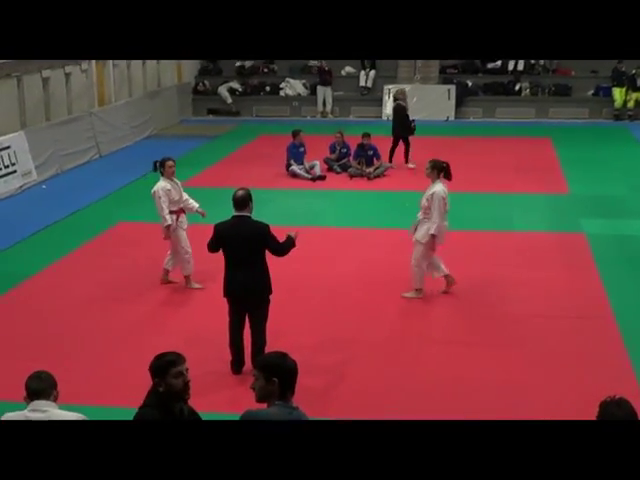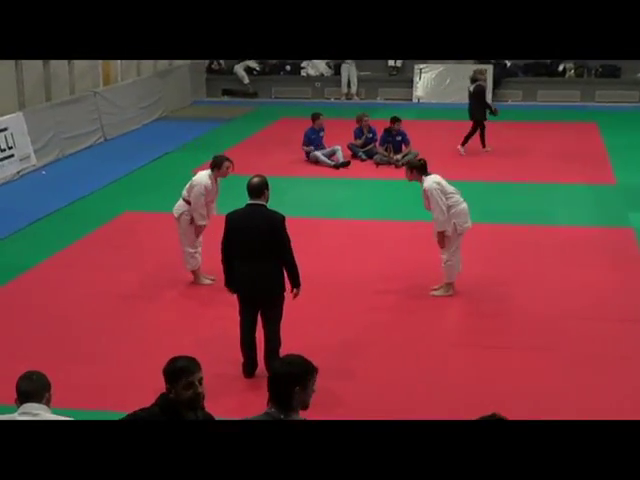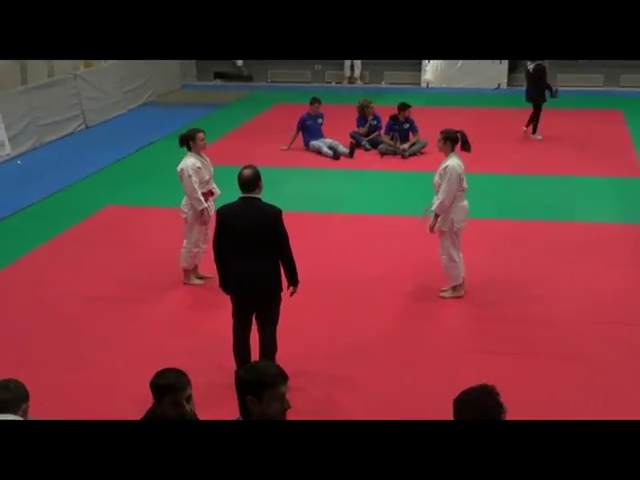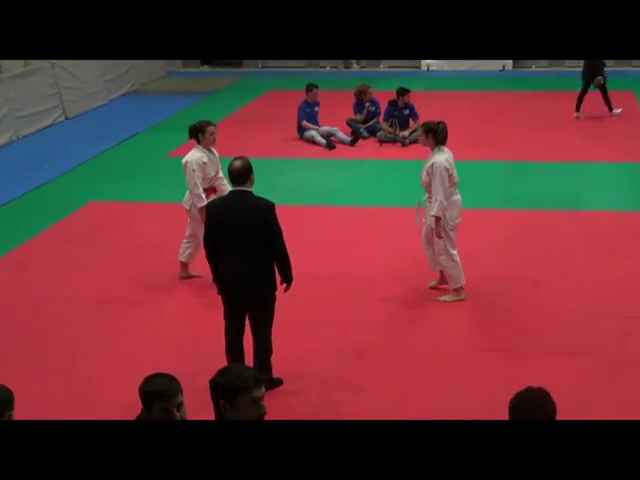
dt=0.7s
person 1, frame 1
left shoulder: (221, 228)
right shoulder: (260, 228)
left elbow: (212, 248)
right elbow: (278, 250)
right wrist: (291, 240)
left hip: (233, 286)
right hip: (257, 286)
left knee: (235, 326)
right knee: (258, 326)
left ankle: (237, 364)
person 1, frame 2
left shoulder: (232, 218)
right shoulder: (276, 219)
left elbow: (226, 253)
right elbow: (285, 253)
left wrist: (230, 279)
right wrist: (295, 281)
left hip: (244, 281)
right hip: (270, 282)
left knee: (247, 325)
right knee: (271, 326)
left ankle: (249, 367)
right ankle: (273, 367)
person 1, frame 3
left shoulder: (225, 212)
right shoulder: (272, 213)
left elbow: (219, 250)
right elbow: (283, 249)
left wrist: (224, 279)
right wrist: (293, 278)
left hip: (238, 282)
right hip: (267, 282)
left knee: (240, 328)
right knee: (267, 330)
person 1, frame 4
left shoulder: (214, 207)
right shoulder: (264, 207)
left elbow: (209, 246)
right elbow: (277, 245)
left wrist: (218, 274)
right wrist: (286, 275)
left hip: (229, 280)
right hip: (260, 280)
left knee: (233, 329)
right knee: (261, 330)
right ankle: (263, 378)
person 2, frame 1
left shoulder: (437, 191)
right shoulder: (437, 185)
left elbow: (436, 217)
left wrist: (432, 238)
right wrist: (418, 223)
left hip: (432, 229)
right hip: (427, 225)
left knee: (418, 260)
right knee: (428, 257)
right ankle: (448, 279)
person 2, frame 2
left shoulder: (429, 186)
right shoulder: (431, 179)
left elbow: (440, 211)
left wrist: (440, 234)
right wrist: (440, 231)
left hip: (455, 216)
right hip: (455, 213)
left knee: (450, 253)
right knee: (450, 251)
left ankle: (449, 287)
right ankle: (449, 283)
person 2, frame 3
left shoulder: (452, 166)
right shoulder: (452, 160)
left elbow: (445, 196)
left wrist: (435, 219)
right wrist: (439, 216)
left hip: (451, 212)
right hip: (453, 210)
left knee: (448, 251)
right knee: (453, 249)
left ankle: (458, 288)
right ankle: (457, 284)
person 2, frame 4
left shoulder: (438, 162)
right shoulder: (441, 152)
left elbow: (440, 194)
left wrist: (437, 222)
left hip: (445, 208)
right hip: (439, 204)
left knee: (445, 249)
right knee: (428, 241)
left ankle: (458, 290)
right ankle: (443, 277)
person 3, frame 1
left shoulder: (175, 182)
right shoulder: (160, 188)
left elbow: (184, 198)
right elbow: (163, 210)
left wrist: (197, 209)
right wrist: (168, 228)
left hip: (180, 219)
right hip: (172, 222)
left knee: (176, 250)
right knee: (185, 251)
left ankle: (164, 276)
right ankle: (188, 282)
person 3, frame 2
left shoulder: (213, 179)
right shoulder: (202, 183)
left elbow: (210, 201)
right elbow: (197, 206)
left wrist: (205, 220)
right wrist: (200, 224)
left hip: (193, 211)
right hip: (185, 212)
left knee: (197, 243)
right knee: (190, 245)
left ankle: (199, 273)
right ankle: (197, 277)
person 3, frame 3
left shoulder: (202, 158)
right shoulder: (189, 164)
right elbow: (193, 191)
left wrist: (211, 203)
right wrist: (203, 211)
left hip: (205, 203)
right hip: (195, 206)
left knee: (202, 239)
right knee: (193, 240)
left ankle: (195, 270)
right ankle: (187, 275)
person 3, frame 4
left shoulder: (211, 152)
right shoulder: (194, 159)
left elbow: (218, 176)
right elbow: (195, 187)
right wrist: (203, 209)
left hip: (208, 198)
right hip: (198, 202)
left knee: (193, 236)
left ankle: (184, 270)
